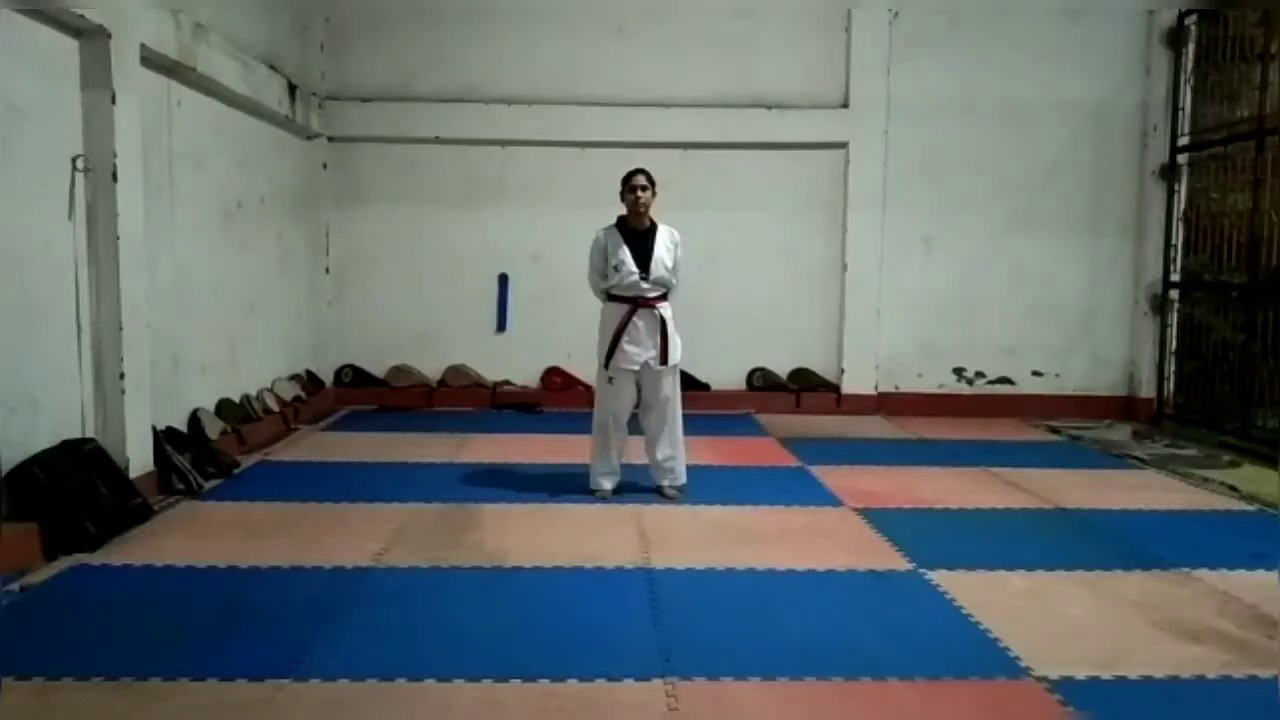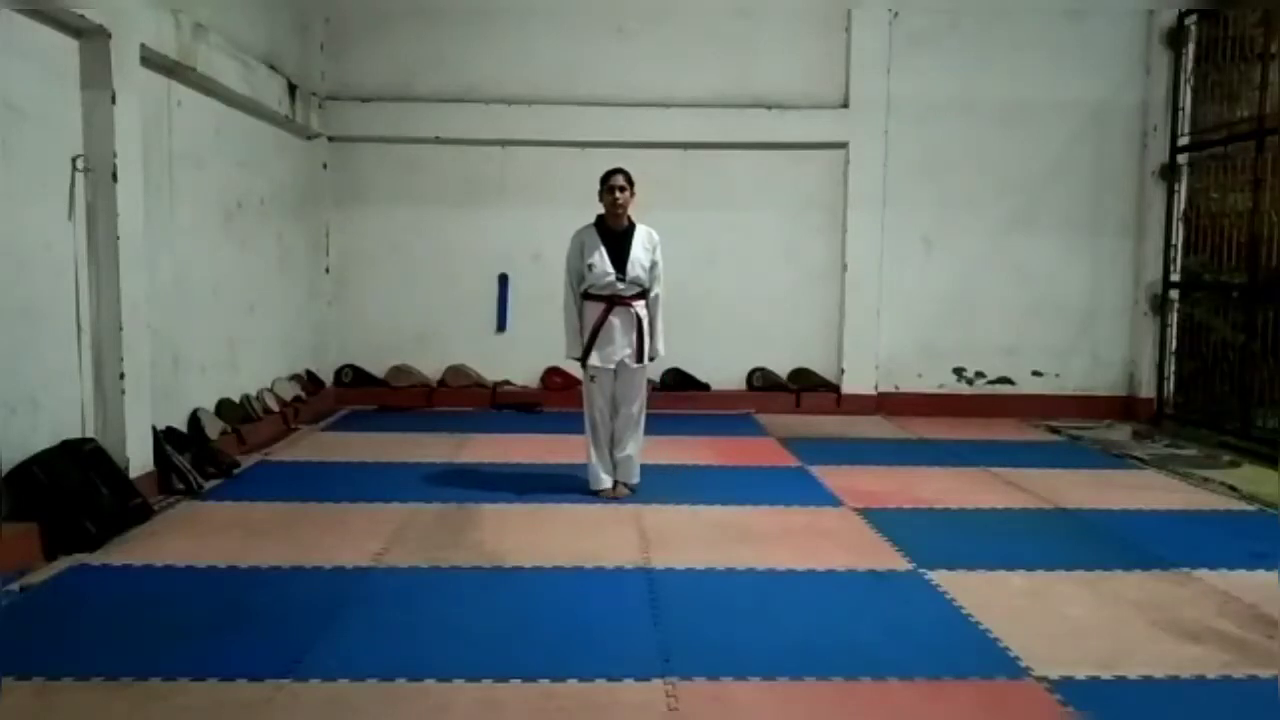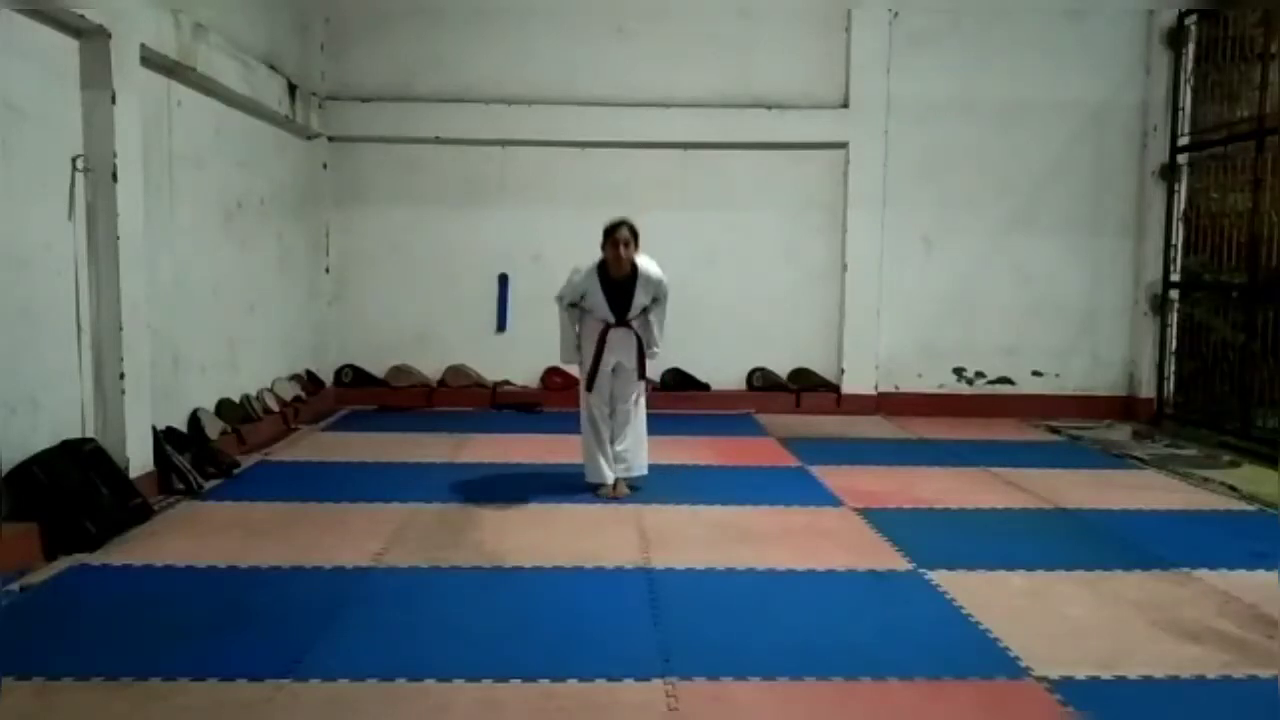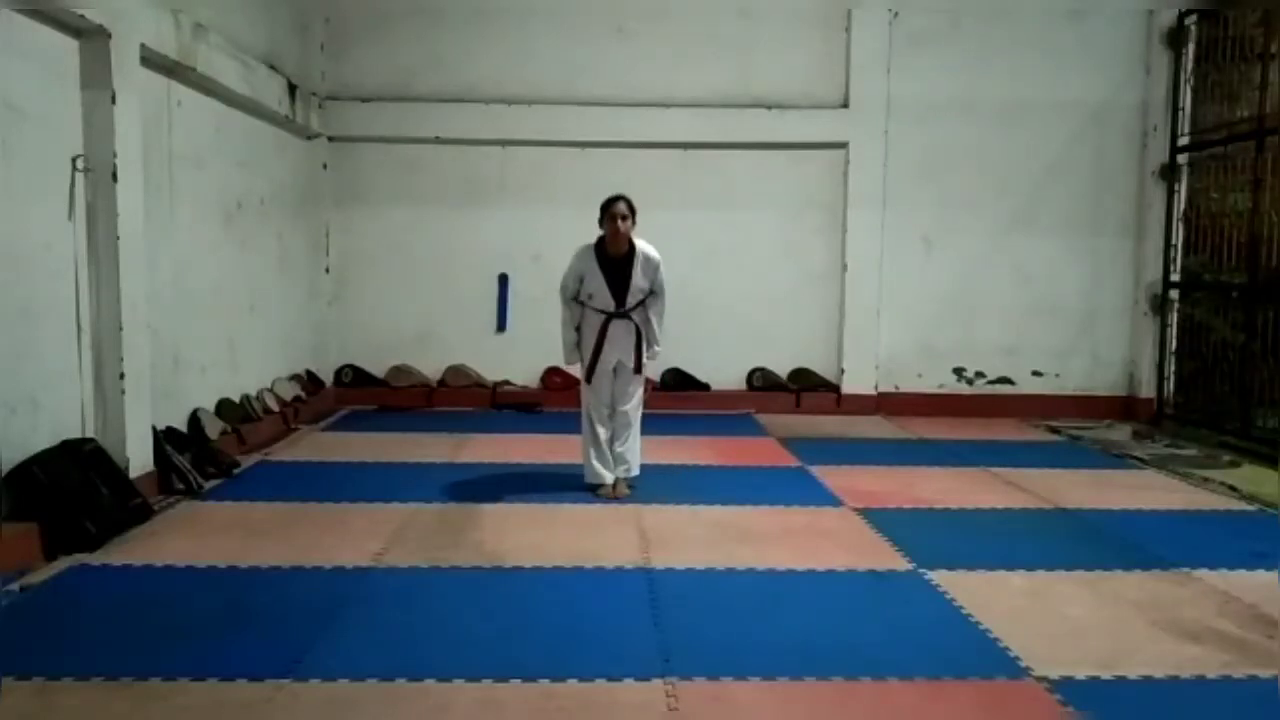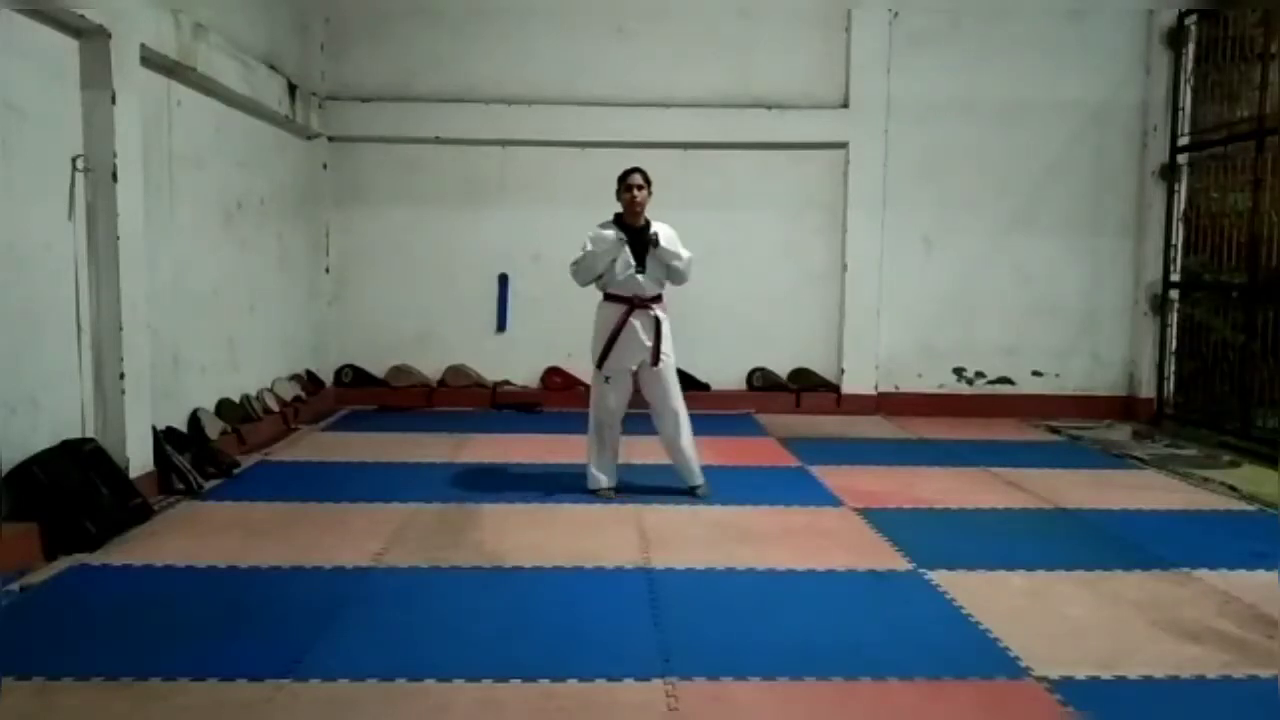
dt=1s
person 1, frame 1
left shoulder: (670, 238)
right shoulder: (605, 238)
right elbow: (598, 285)
left wrist: (652, 310)
right wrist: (625, 309)
left hip: (658, 327)
right hip: (619, 327)
left knee: (663, 407)
right knee: (612, 409)
left ankle: (669, 476)
right ankle: (604, 477)
person 1, frame 2
left shoulder: (648, 238)
right shoulder: (583, 238)
left elbow: (655, 292)
right elbow: (572, 292)
left wrist: (655, 341)
right wrist: (575, 342)
left hip: (634, 327)
right hip: (597, 327)
left knee: (630, 408)
right knee: (599, 408)
left ankle: (625, 475)
right ankle: (603, 477)
person 1, frame 3
left shoulder: (651, 275)
right shoulder: (584, 277)
left elbow: (659, 301)
right elbow: (565, 302)
left wrist: (652, 340)
right wrist: (571, 347)
left hip: (631, 340)
right hip: (595, 341)
left knee: (629, 405)
right knee: (597, 407)
left ankle: (623, 473)
right ankle: (603, 475)
person 1, frame 4
left shoulder: (649, 257)
right shoulder: (584, 258)
left elbow: (656, 297)
right elbow: (569, 300)
left wrist: (652, 341)
right wrist: (572, 347)
left hip: (631, 332)
right hip: (596, 332)
left knee: (627, 406)
right knee: (597, 406)
left ankle: (622, 474)
right ankle: (603, 475)
person 1, frame 5
left shoulder: (664, 232)
right shoulder: (602, 234)
left elbow: (683, 273)
right elbow: (579, 274)
left wrist: (661, 247)
right wrist: (609, 247)
left hip: (653, 323)
right hip: (615, 322)
left knee: (669, 404)
right knee: (607, 405)
left ankle: (693, 475)
right ankle: (601, 477)
